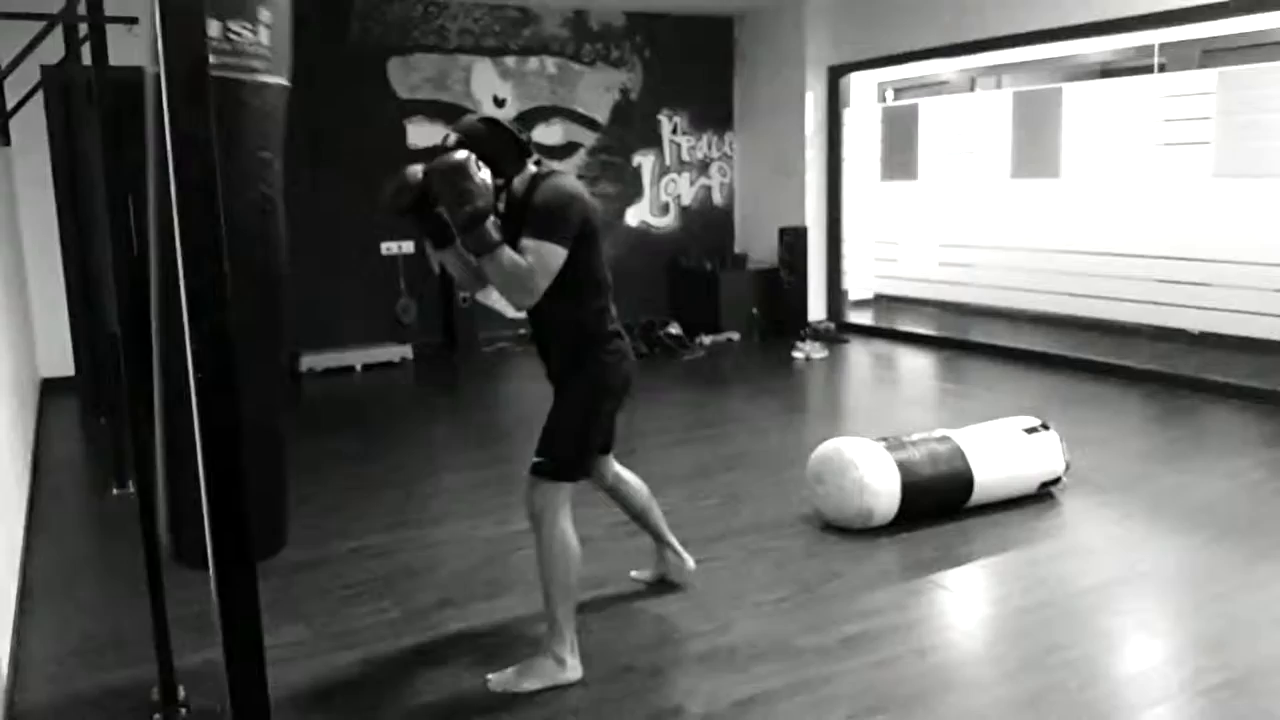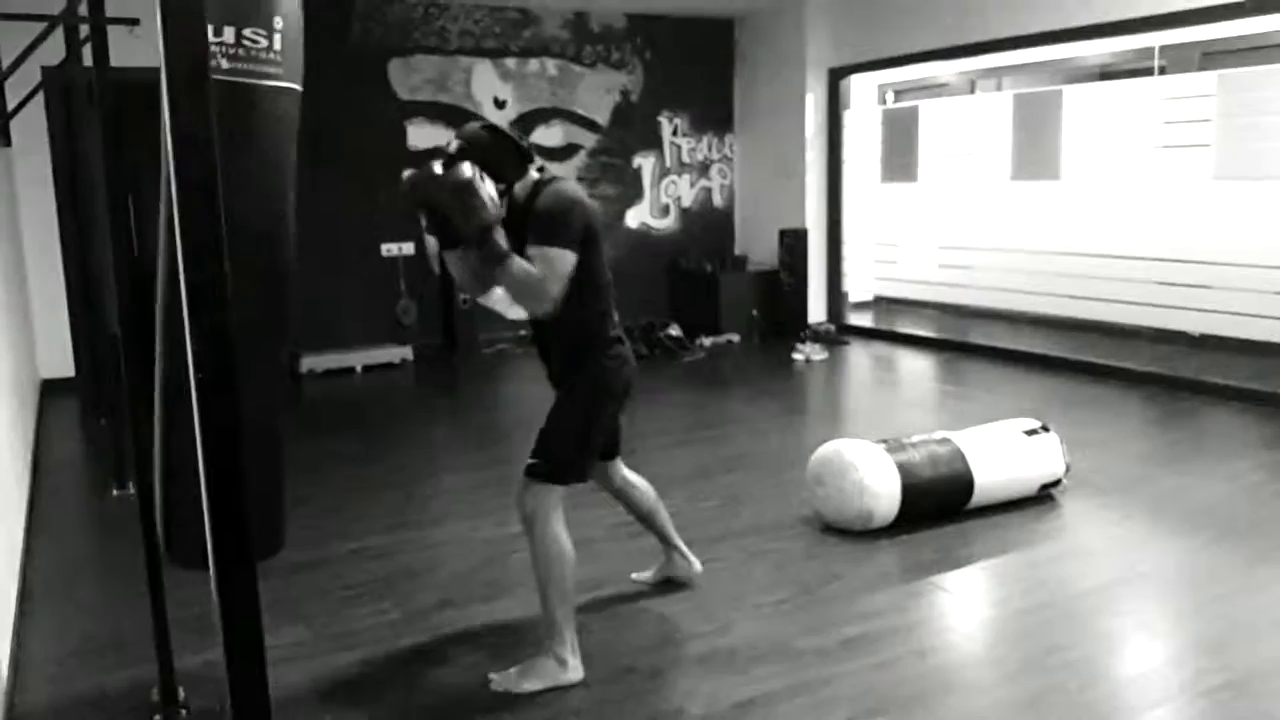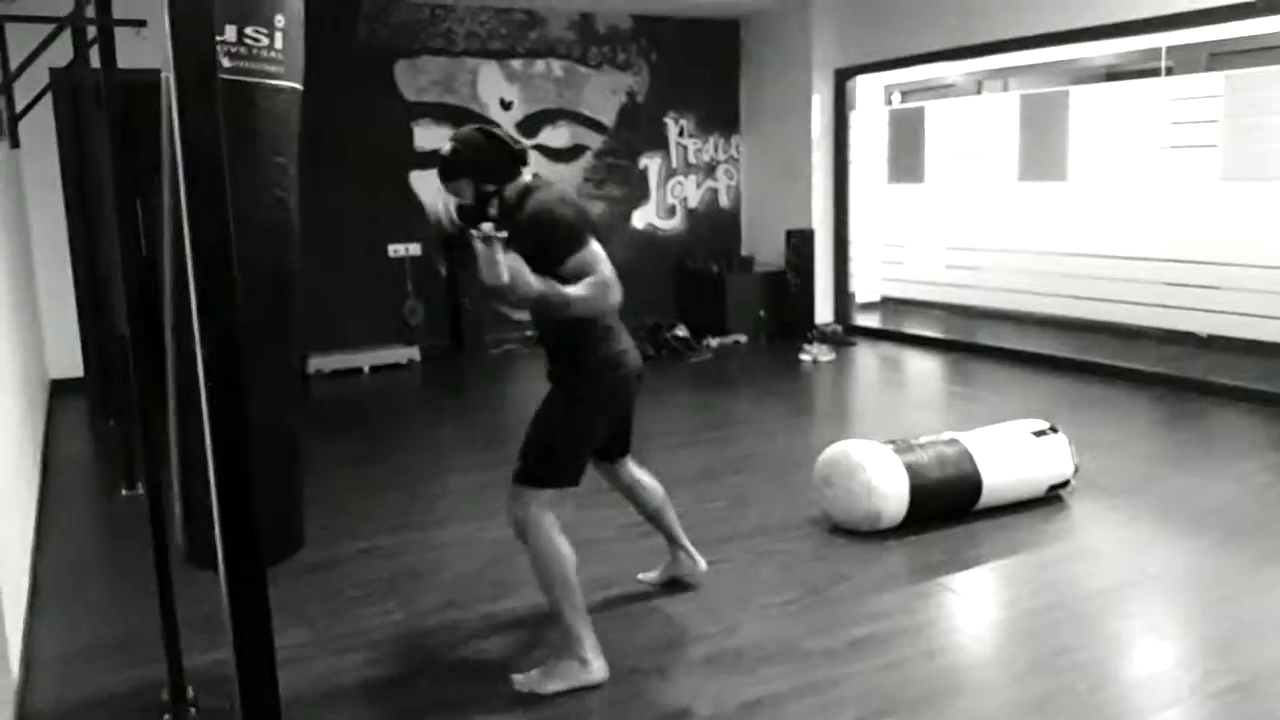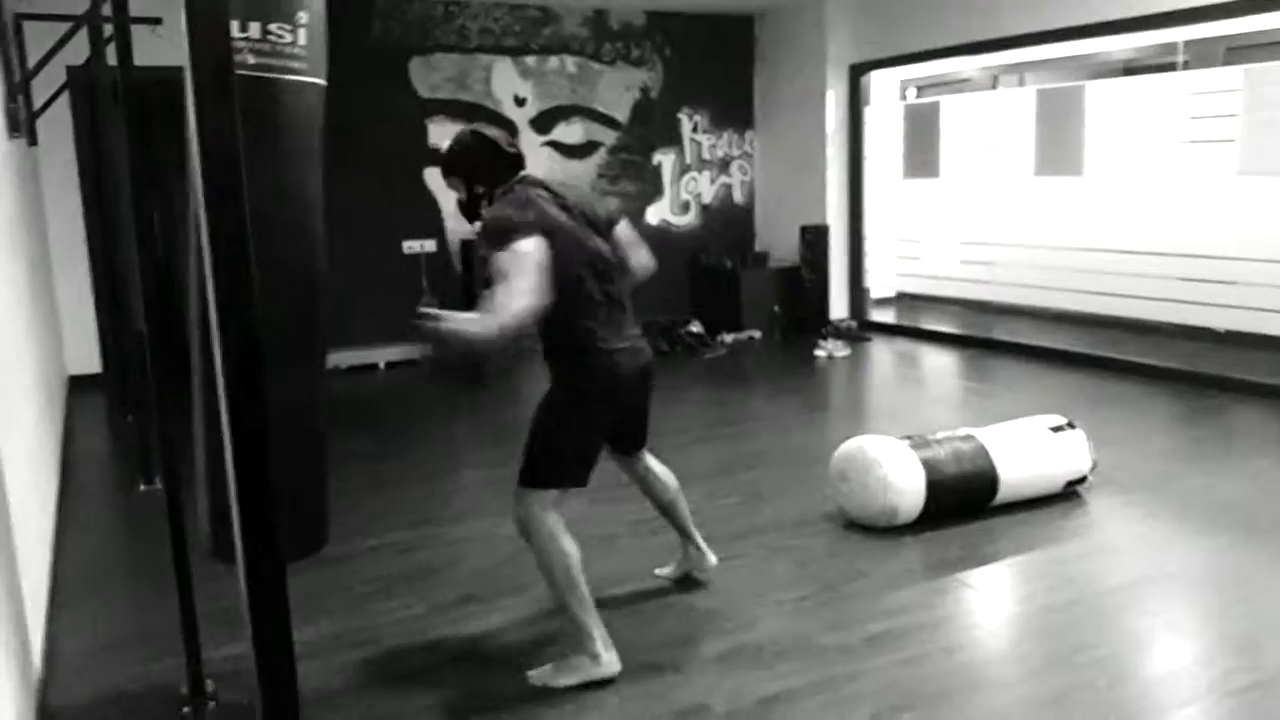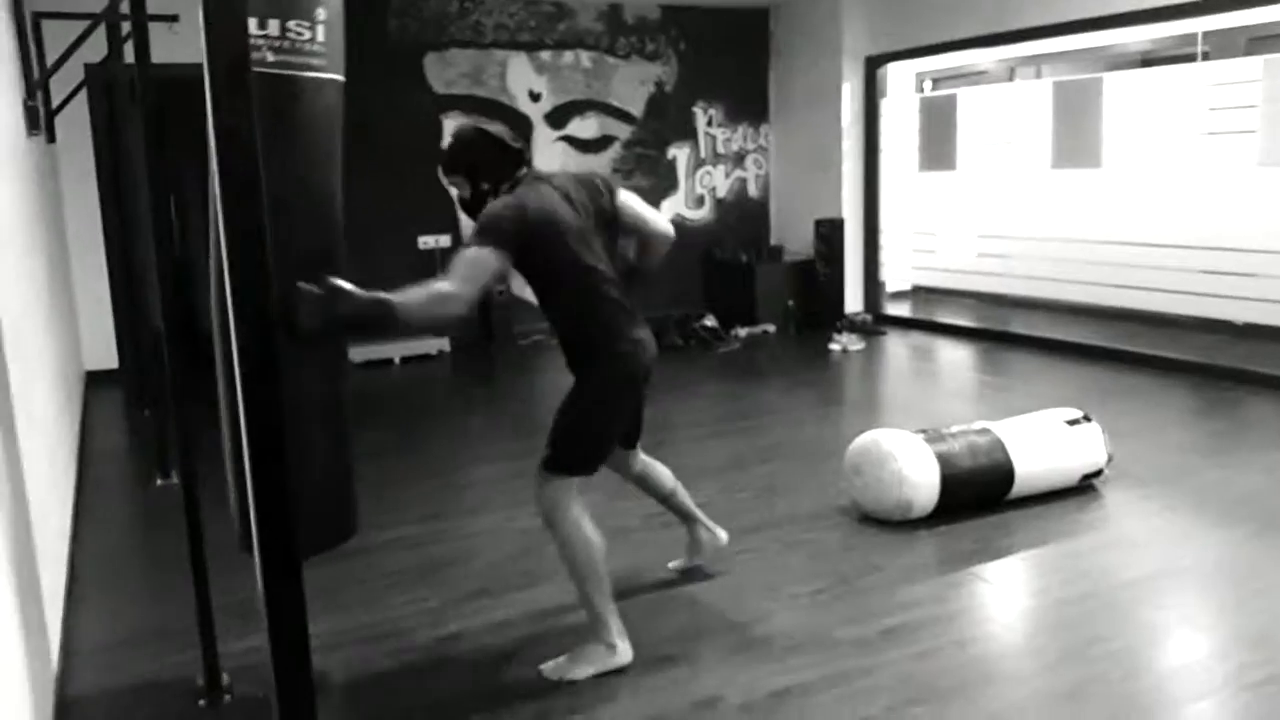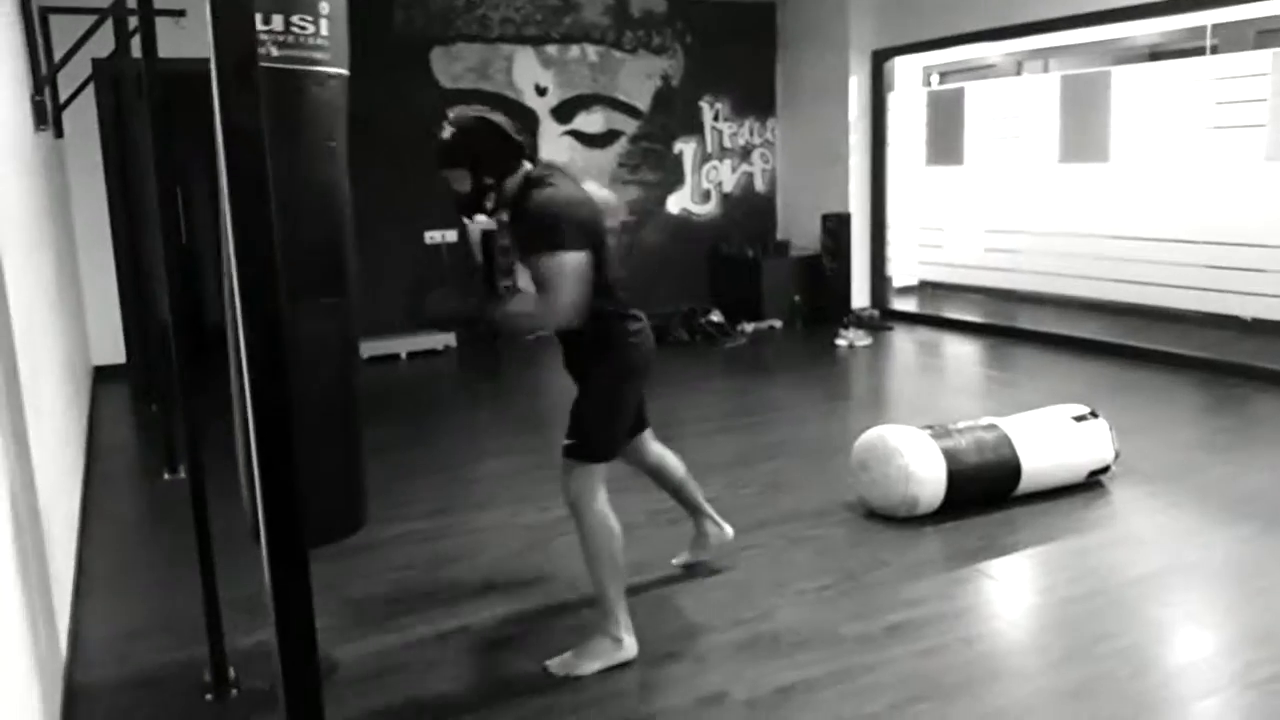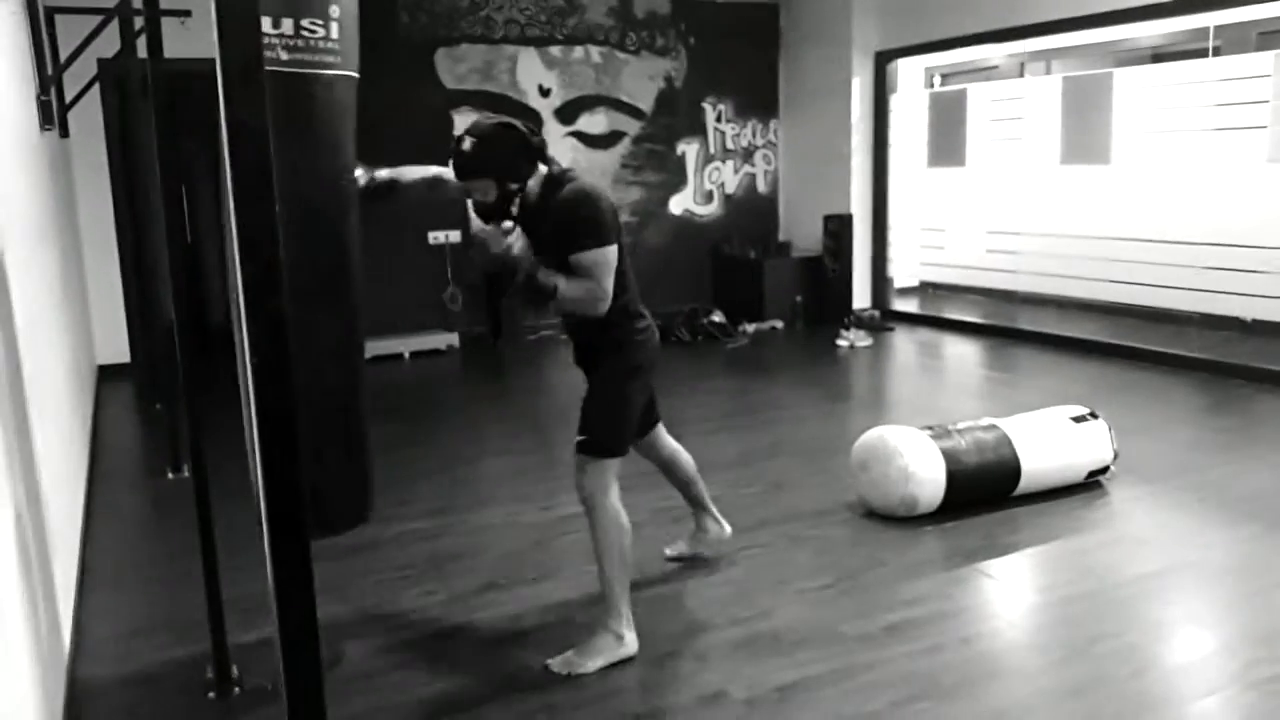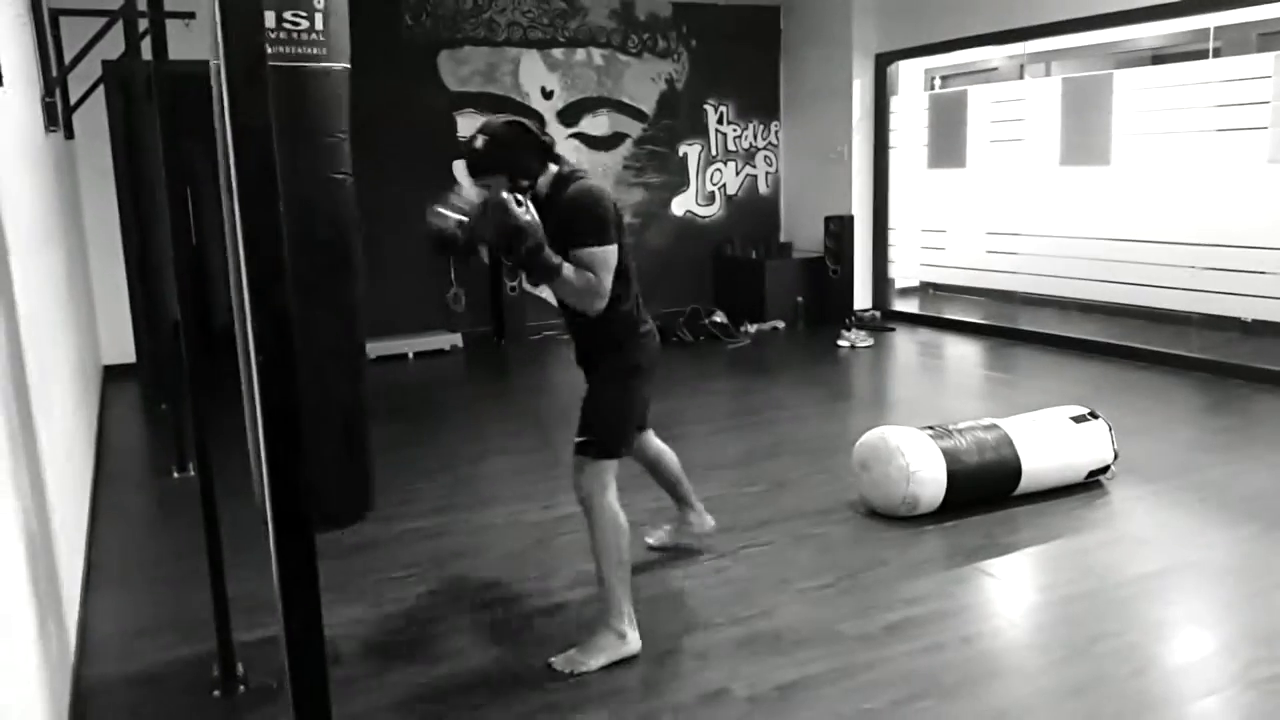
dt=0.1s
person 1, frame 1
left shoulder: (557, 199)
right shoulder: (518, 202)
left elbow: (521, 291)
right elbow: (475, 279)
left wrist: (476, 222)
right wrist: (439, 230)
left hip: (594, 365)
right hip: (587, 361)
left knee: (547, 501)
right knee: (601, 468)
left ankle: (559, 654)
right ankle: (672, 556)
person 1, frame 2
left shoulder: (558, 204)
right shoulder: (521, 208)
left elbow: (539, 298)
right elbow: (480, 283)
left wrist: (487, 236)
right wrist: (448, 232)
left hip: (593, 368)
right hip: (590, 365)
left knee: (538, 503)
right knee: (609, 470)
left ankle: (561, 656)
right ankle: (679, 557)
person 1, frame 3
left shoulder: (534, 215)
right shoulder: (548, 204)
left elbow: (606, 295)
right elbow: (506, 283)
left wrist: (529, 289)
right wrist: (483, 241)
left hip: (587, 374)
right hip: (615, 364)
left knee: (530, 511)
right knee: (619, 469)
left ankle: (582, 655)
right ankle: (684, 557)
person 1, frame 4
left shoulder: (510, 215)
right shoulder: (577, 197)
left elbow: (524, 296)
right elbow: (640, 266)
left wrist: (467, 327)
left hip: (589, 370)
right hip: (632, 354)
left knee: (534, 511)
right knee: (636, 460)
left ankle: (593, 650)
right ankle: (695, 551)
person 1, frame 5
left shoulder: (510, 213)
right shoulder: (583, 183)
left elbow: (452, 298)
right elbow: (660, 234)
left wrist: (369, 305)
left hip: (609, 361)
right hip: (633, 345)
left knee: (557, 500)
right knee: (625, 458)
left ankle: (610, 640)
right ankle: (703, 532)
person 1, frame 6
left shoulder: (551, 208)
right shoulder: (537, 184)
left elbow: (559, 311)
left wrist: (490, 313)
left hip: (609, 350)
right hip: (615, 341)
left knee: (581, 486)
right knee: (637, 446)
left ankle: (616, 635)
right ankle: (709, 527)
person 1, frame 7
left shoulder: (580, 202)
right shoulder: (527, 190)
left elbow: (596, 298)
right elbow: (457, 179)
left wrist: (527, 268)
right wrist: (377, 177)
left hip: (620, 347)
right hip: (612, 345)
left knee: (594, 483)
right knee: (650, 439)
left ankle: (615, 632)
right ankle: (710, 525)
person 1, frame 8
left shoulder: (581, 198)
right shoulder: (539, 193)
left elbow: (593, 299)
left wrist: (537, 253)
left hip: (620, 349)
right hip: (604, 347)
left knee: (591, 482)
right knee: (635, 438)
left ankle: (620, 629)
right ankle: (692, 517)
